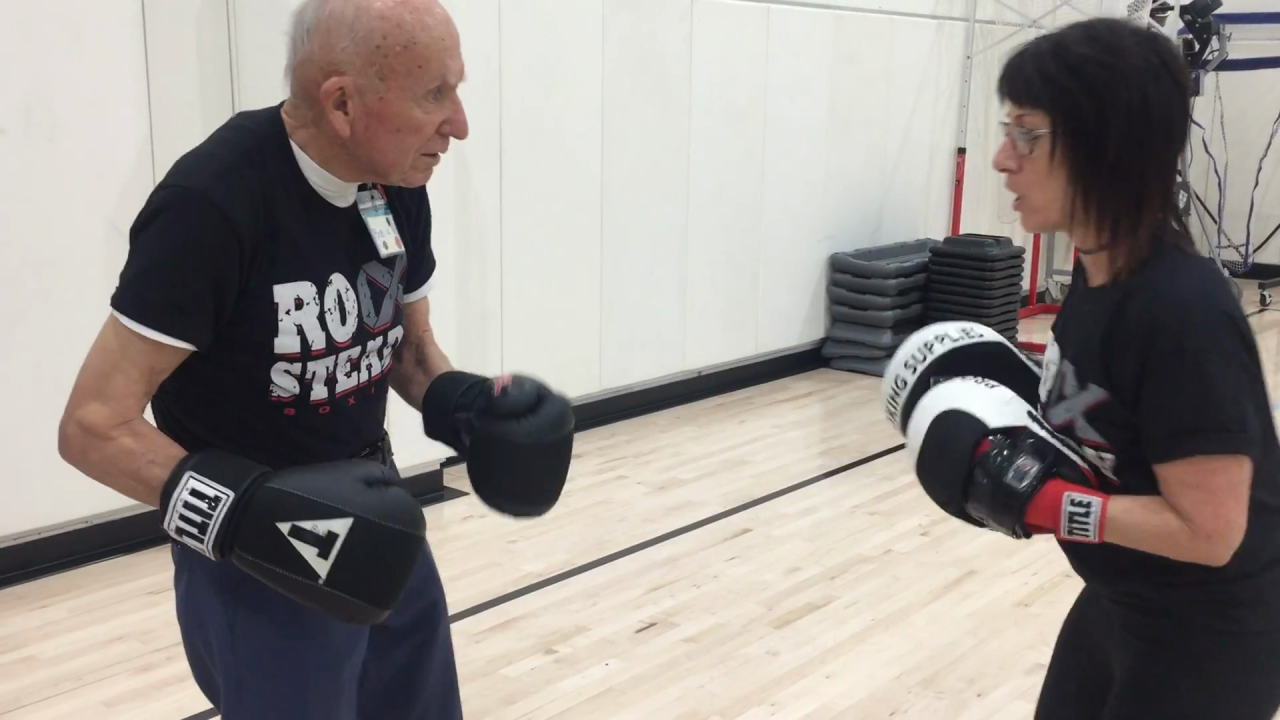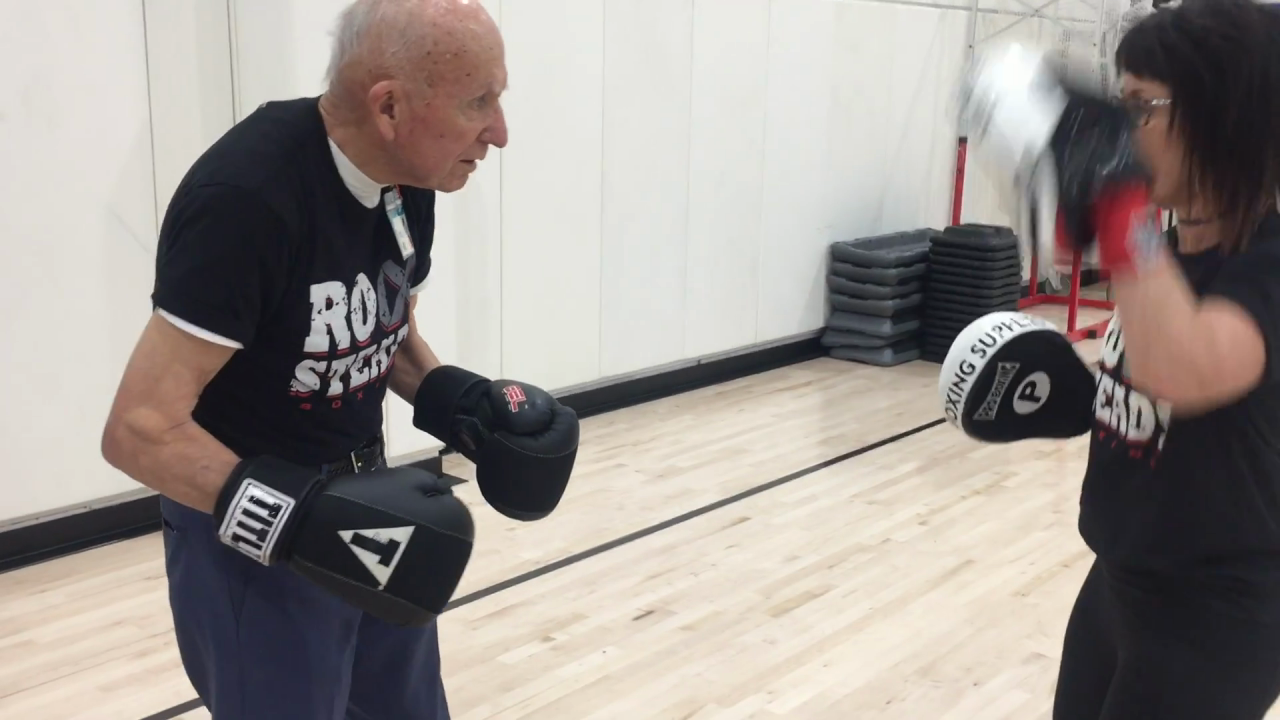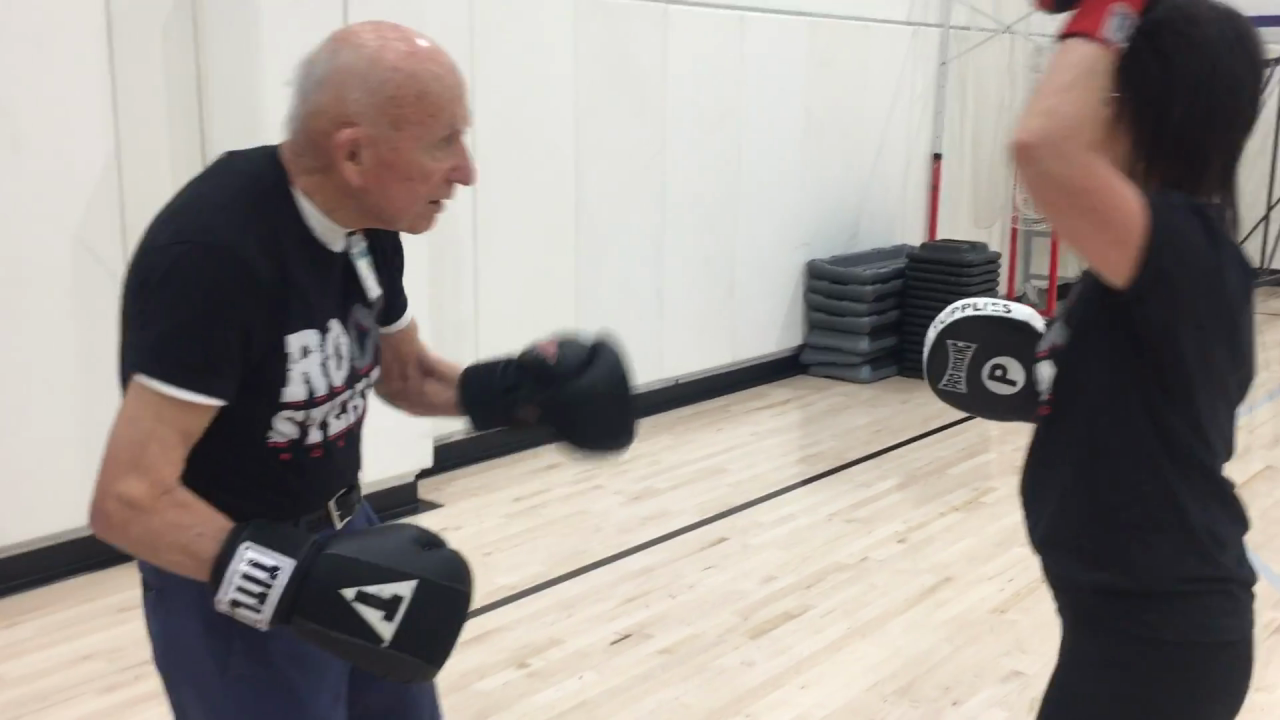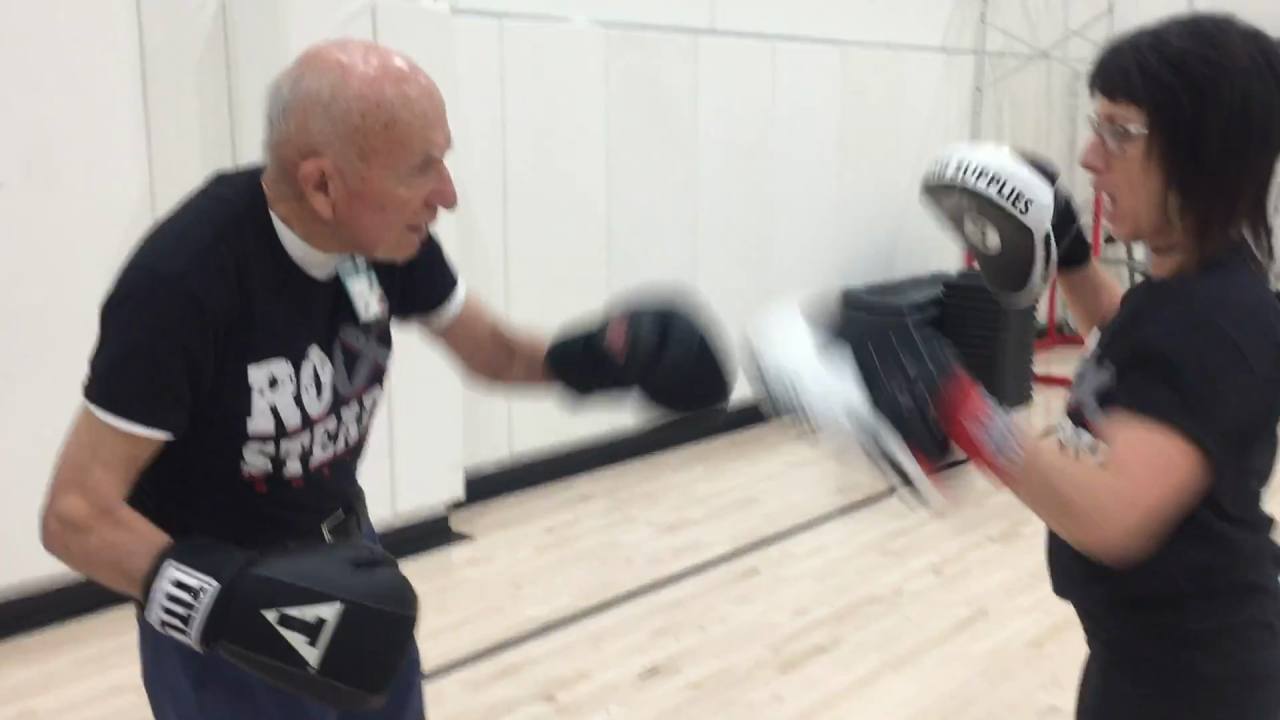
dt=0.4s
person 1, frame 1
left shoulder: (1182, 312)
right shoulder: (1097, 275)
left elbow: (1208, 530)
left wrist: (1038, 498)
right wrist: (1020, 412)
left hip: (1212, 633)
right hip: (1119, 602)
person 1, frame 2
right shoulder: (1169, 253)
left elbow: (1186, 375)
left wrist: (1119, 207)
right wrist: (1080, 401)
left hip: (1214, 620)
right hip: (1124, 583)
person 1, frame 3
left shoulder: (1185, 250)
right shoulder: (1184, 257)
left elbow: (1041, 144)
right wrist: (1046, 384)
left hip: (1158, 635)
right hip: (1147, 617)
person 1, frame 4
left shoulder: (1221, 323)
right shoulder: (1184, 286)
left elbow: (1108, 514)
right elbow: (1129, 327)
left wrist: (957, 409)
right wrist: (1067, 252)
right hip: (1142, 656)
person 2, frame 1
left shoulder: (393, 186)
right shoulder: (210, 207)
right elbow: (93, 426)
left wrist: (469, 407)
right wrist: (247, 514)
left hip: (373, 525)
right hip: (258, 558)
person 2, frame 2
left shoulder: (402, 179)
right shoulder: (246, 200)
right elbow: (138, 430)
left wrist: (462, 404)
right wrist: (303, 521)
left hip: (362, 507)
right hip: (249, 537)
person 2, frame 3
left shoulder: (367, 219)
right shoulder: (216, 256)
left elbow: (403, 373)
right elbow: (125, 500)
left wrist: (516, 386)
right wrist: (299, 585)
left hip: (339, 540)
right hip: (232, 584)
person 2, frame 4
left shoulder: (385, 237)
right shoulder: (184, 283)
left elbow: (486, 348)
right elbow: (75, 516)
left wrist: (589, 357)
right wrist: (244, 608)
left hip: (339, 569)
right hip: (226, 609)
